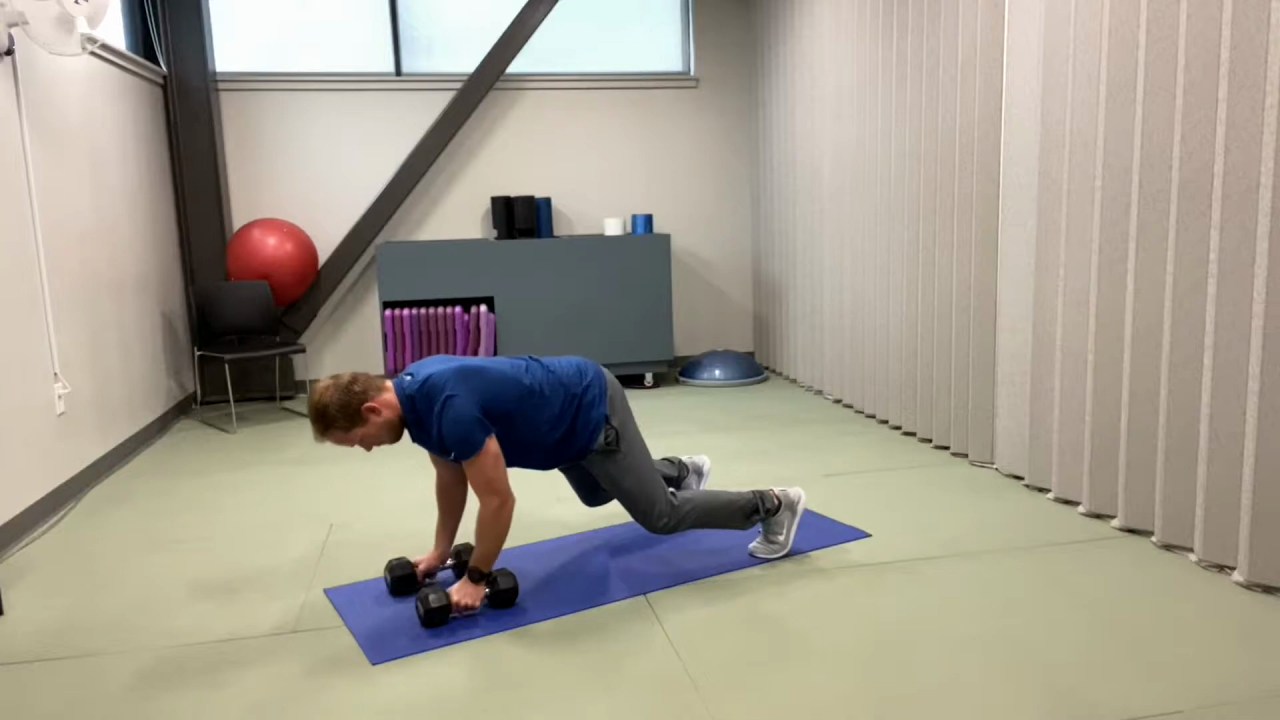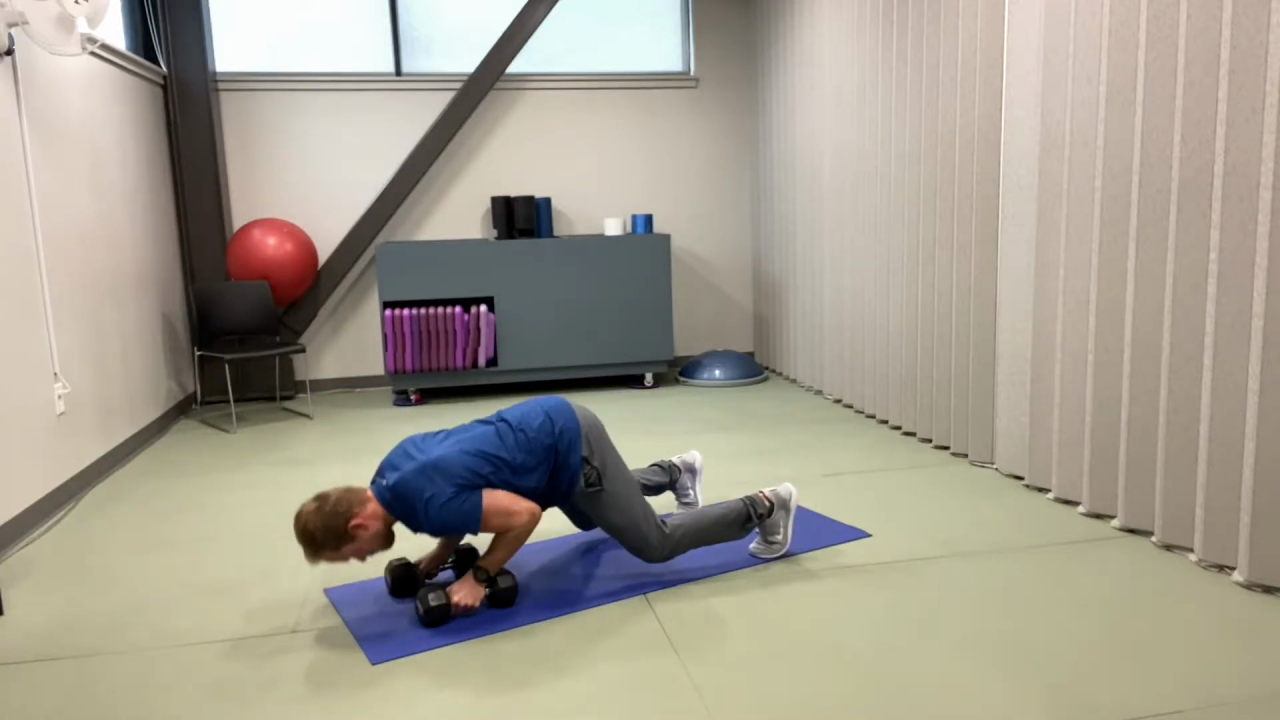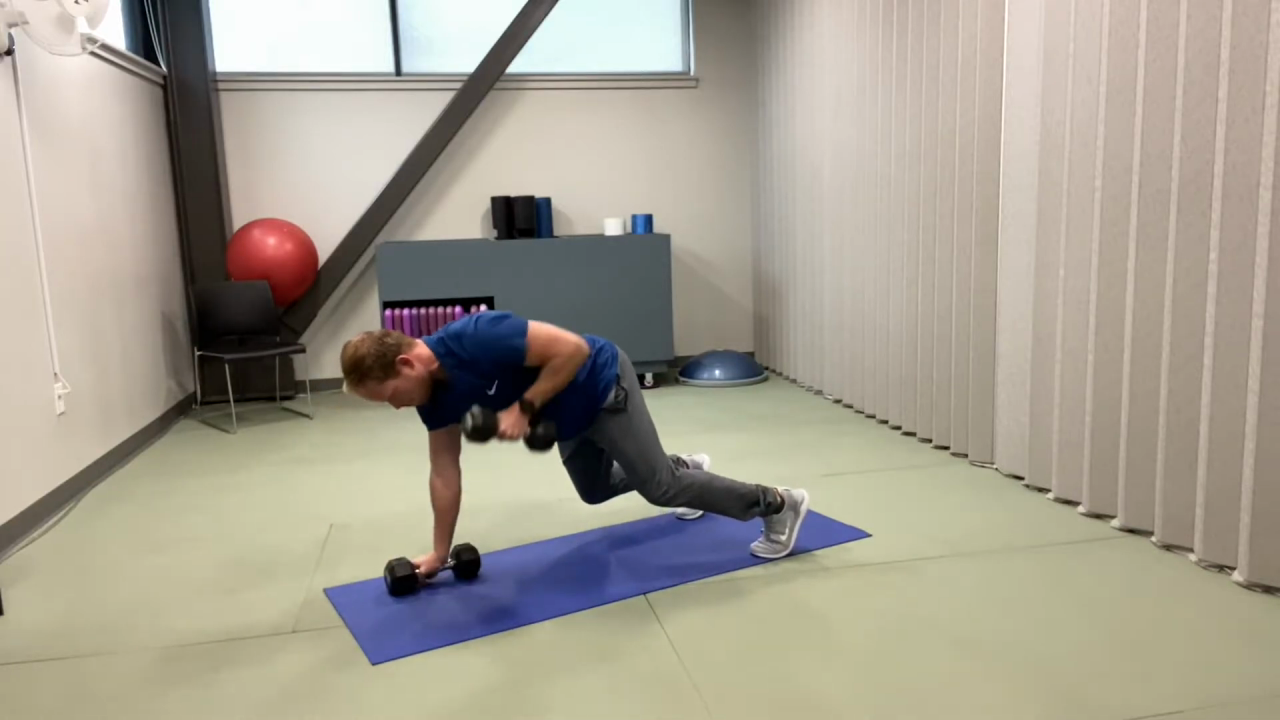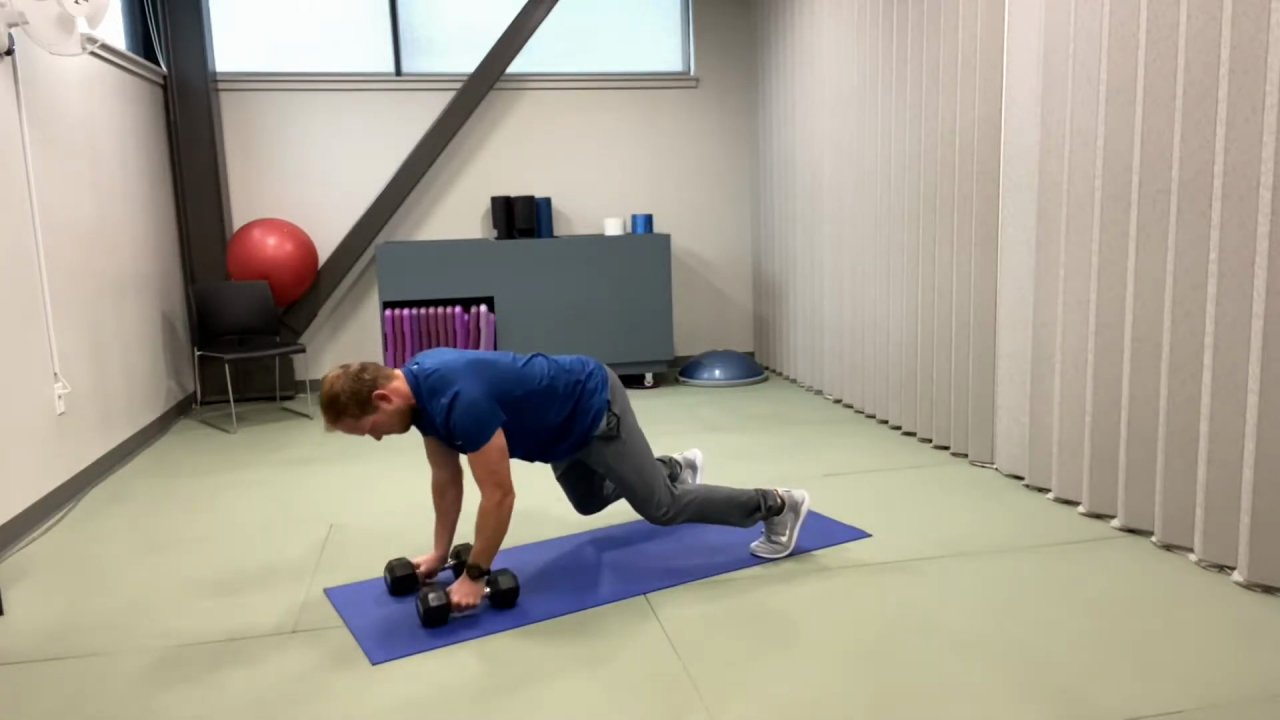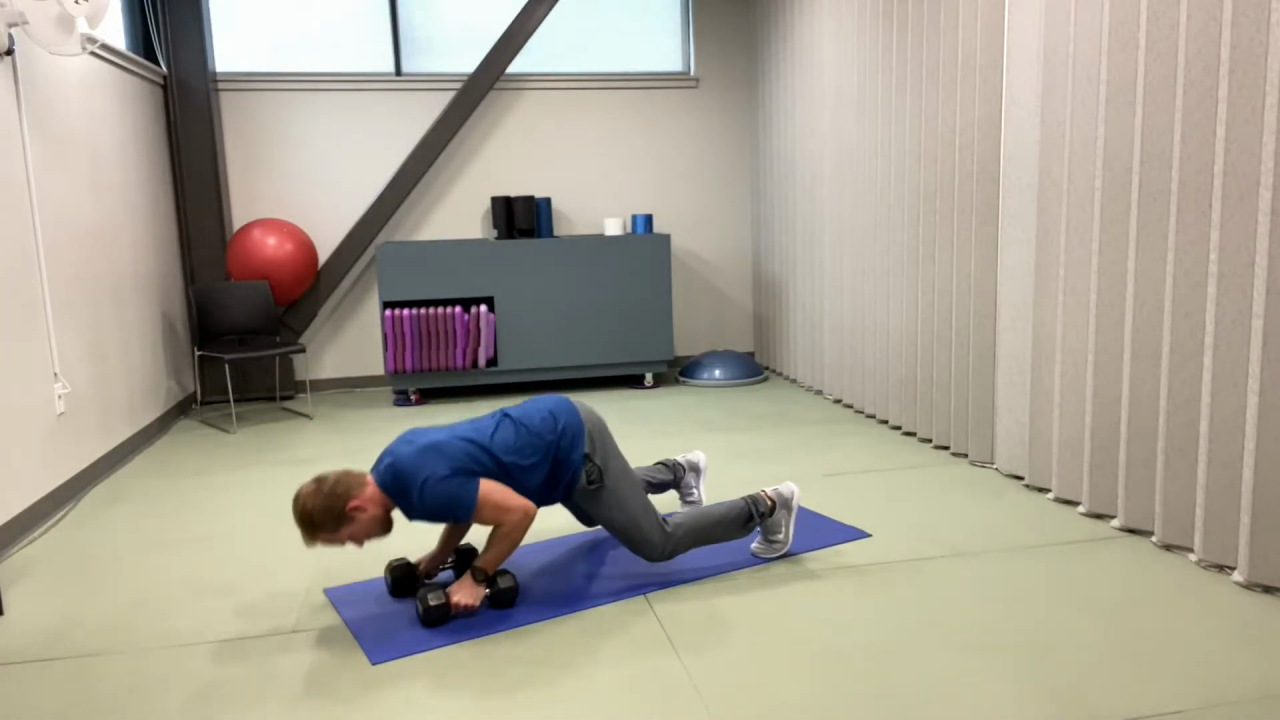
dt=1s
person 1, frame 1
left shoulder: (447, 408)
right shoulder: (411, 392)
left elbow: (497, 499)
right elbow: (451, 472)
left wrist: (475, 578)
right wrist: (440, 551)
left hip: (591, 408)
right hip: (571, 404)
left knee: (662, 514)
right knee: (597, 495)
left ankle: (773, 505)
right ankle: (682, 469)
person 1, frame 2
left shoulder: (428, 501)
right shoulder: (390, 476)
left elbow: (526, 514)
left wrist: (478, 578)
right wrist: (440, 556)
left hip: (571, 445)
right hip: (553, 423)
left knee: (655, 544)
right knee: (591, 518)
left ankle: (766, 506)
right ankle: (676, 471)
person 1, frame 3
left shoulder: (479, 337)
right shoulder: (434, 389)
left elbow: (574, 348)
right elbow: (445, 473)
left wrist: (523, 409)
right wrist: (439, 554)
left hip: (601, 383)
right hip: (566, 411)
left knee: (657, 486)
right knee: (596, 491)
left ankle: (777, 503)
right ankle: (685, 466)
person 1, frame 4
left shoulder: (459, 399)
right shoulder: (417, 384)
left elbow: (498, 495)
right elbow: (446, 474)
left wrist: (474, 576)
right wrist: (439, 552)
left hip: (593, 403)
right hip: (566, 413)
left knee: (661, 506)
right knee: (591, 502)
left ankle: (777, 505)
right ankle: (676, 466)
person 1, frame 5
left shoulder: (425, 482)
right shoulder: (394, 465)
left elbow: (519, 512)
left wrist: (477, 578)
right wrist: (438, 557)
left hip: (574, 444)
right hip: (556, 425)
left knee: (656, 542)
right knee: (595, 515)
left ankle: (768, 506)
right ankle: (680, 471)
